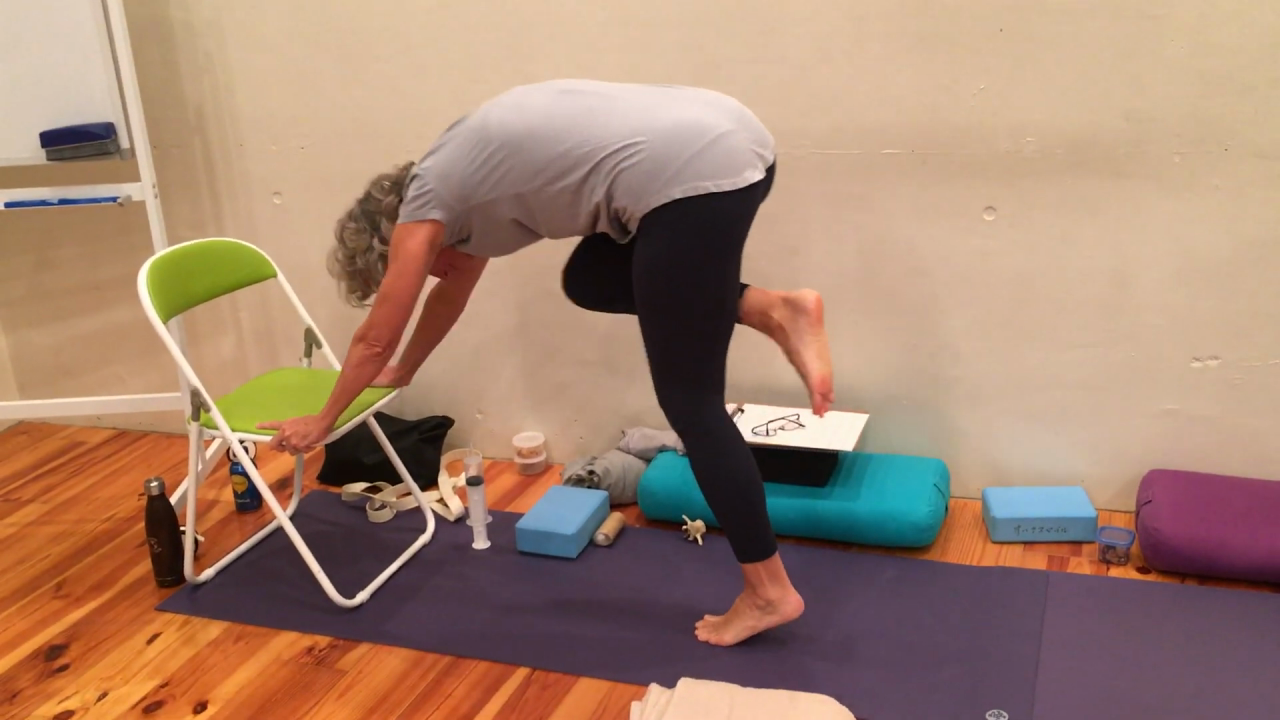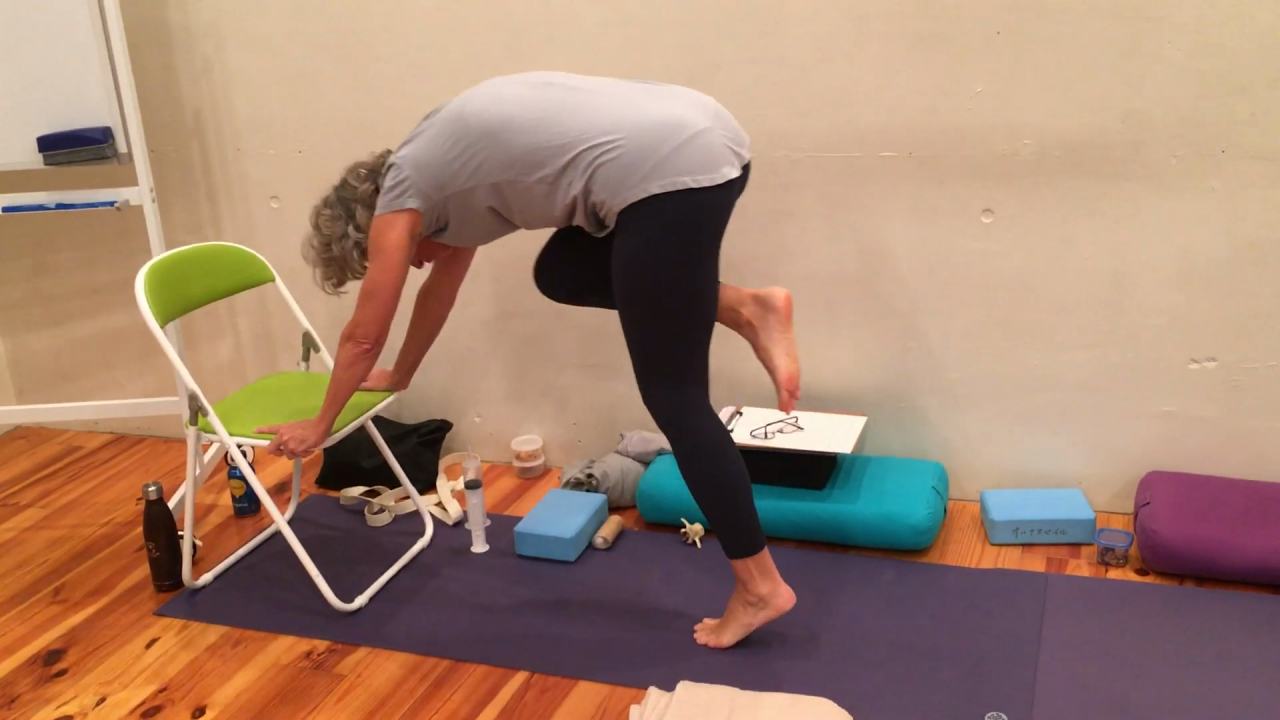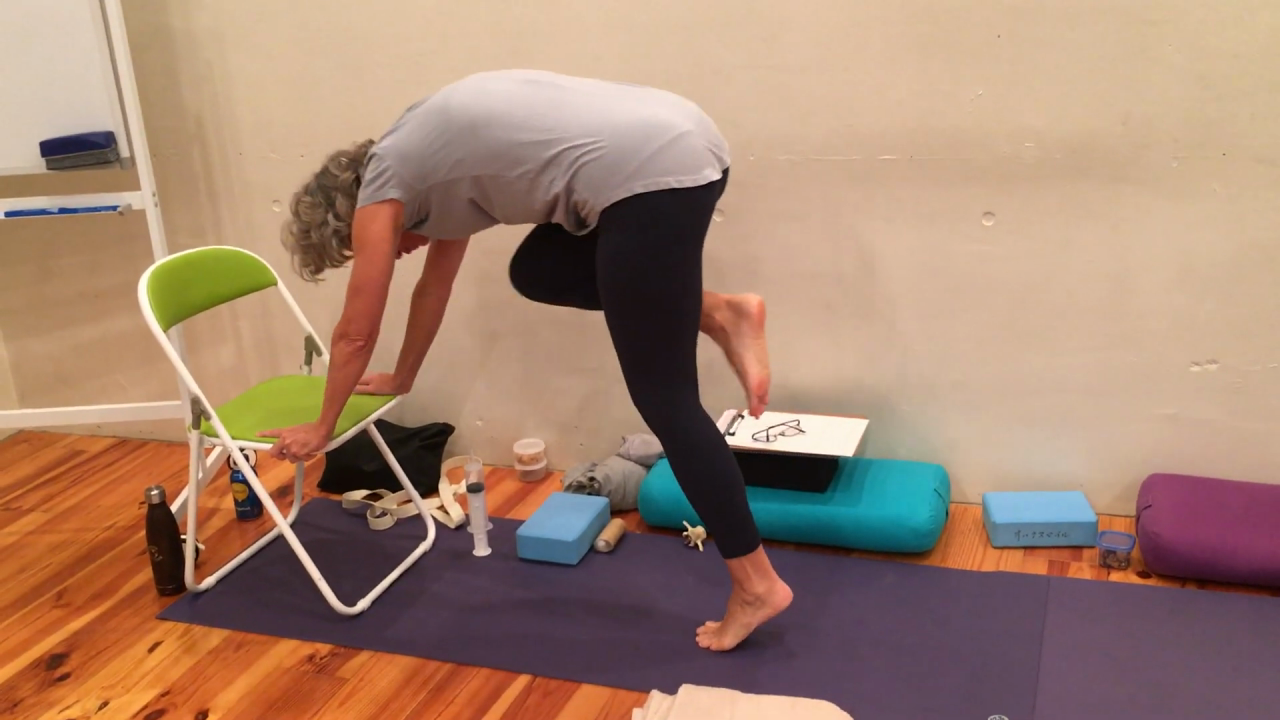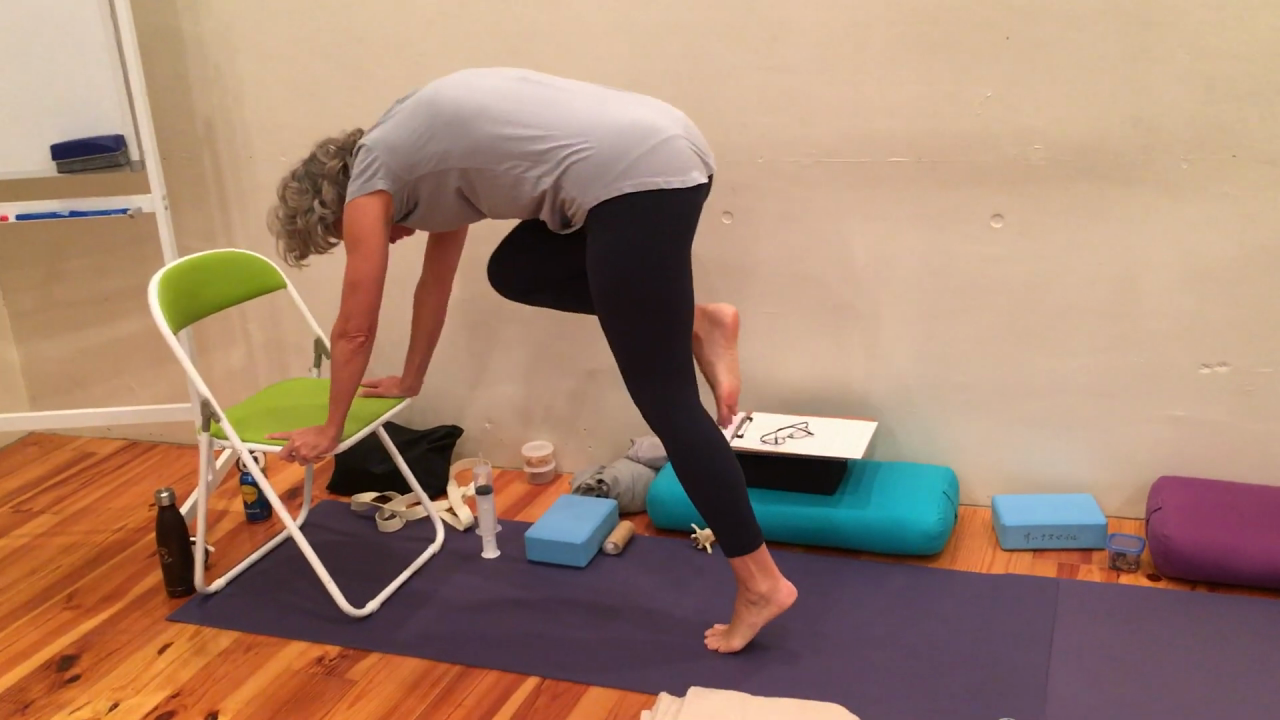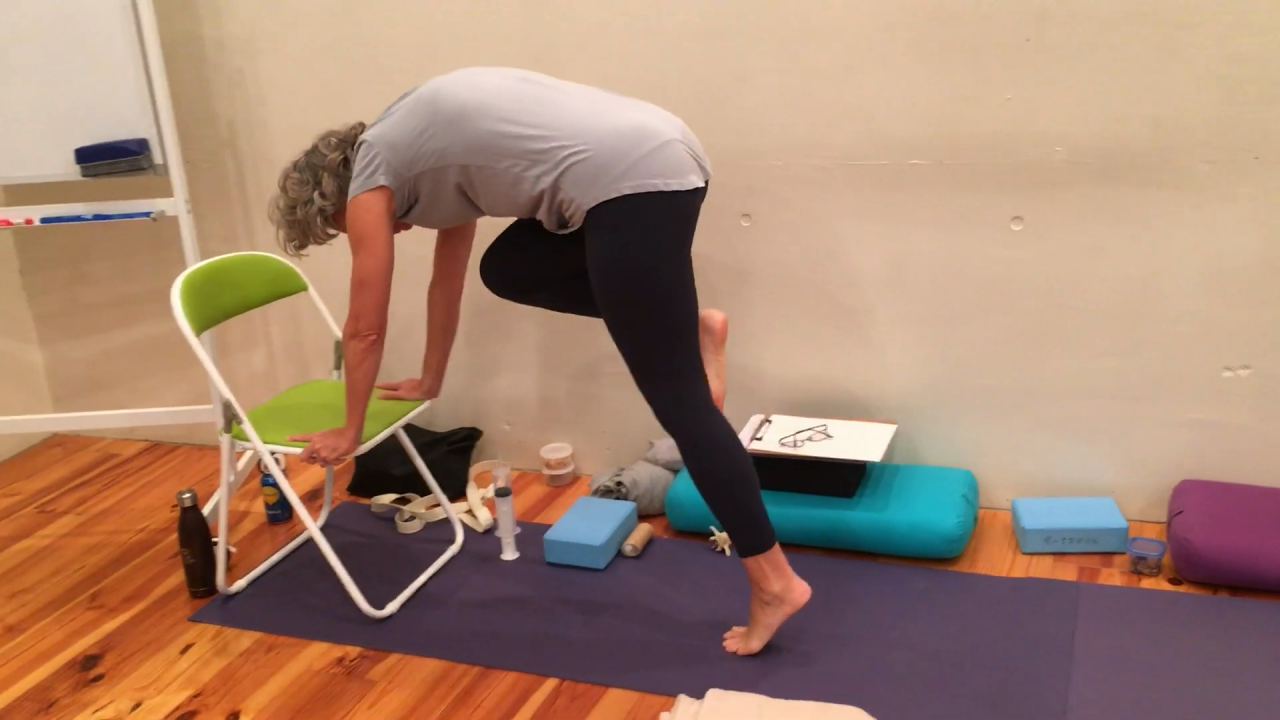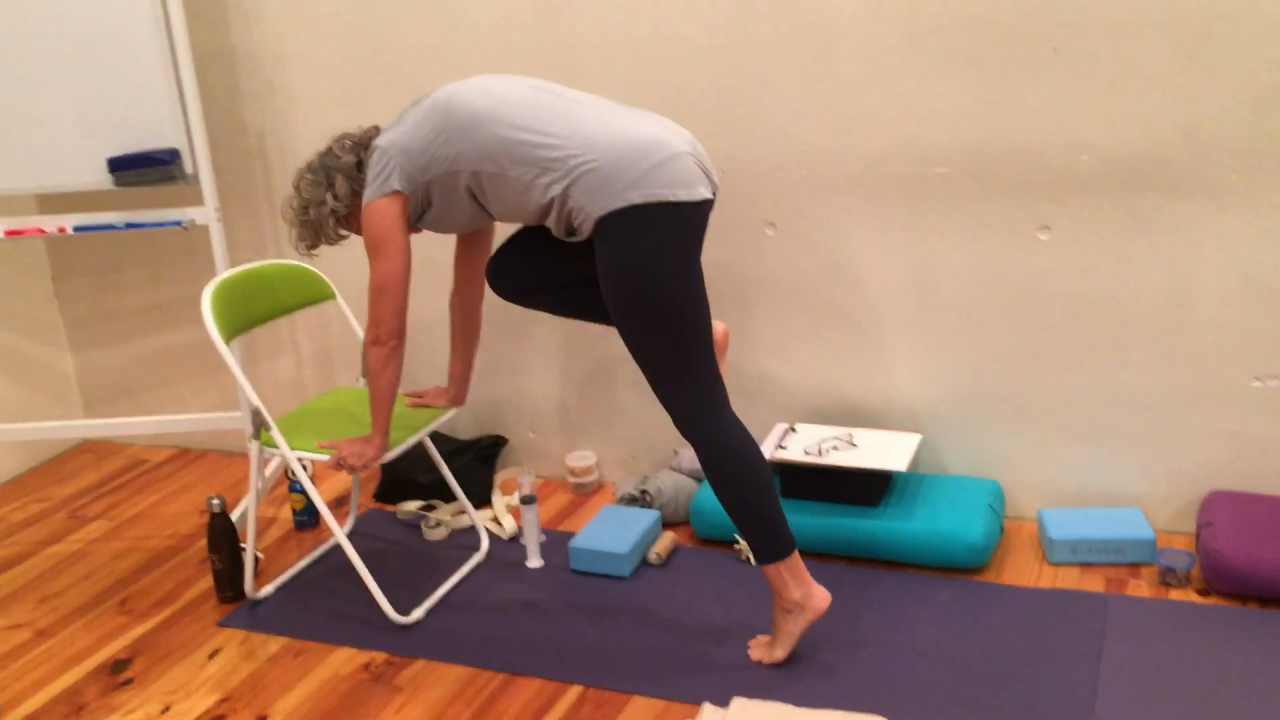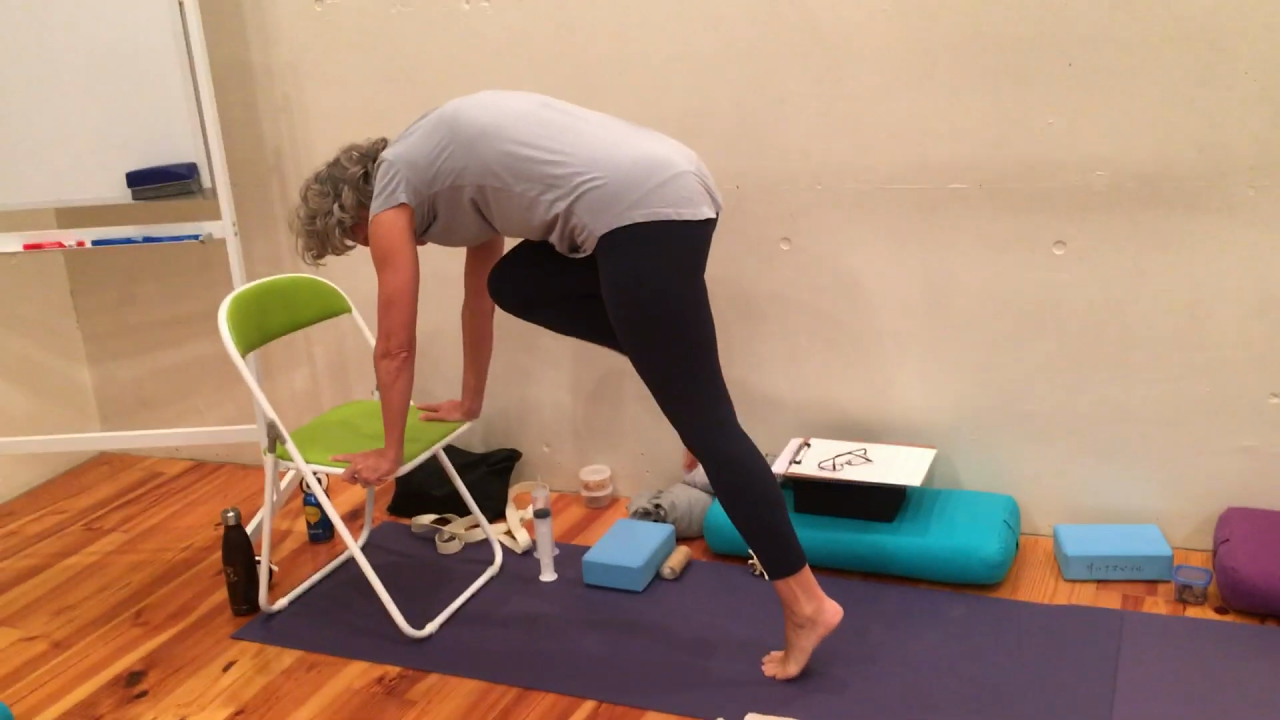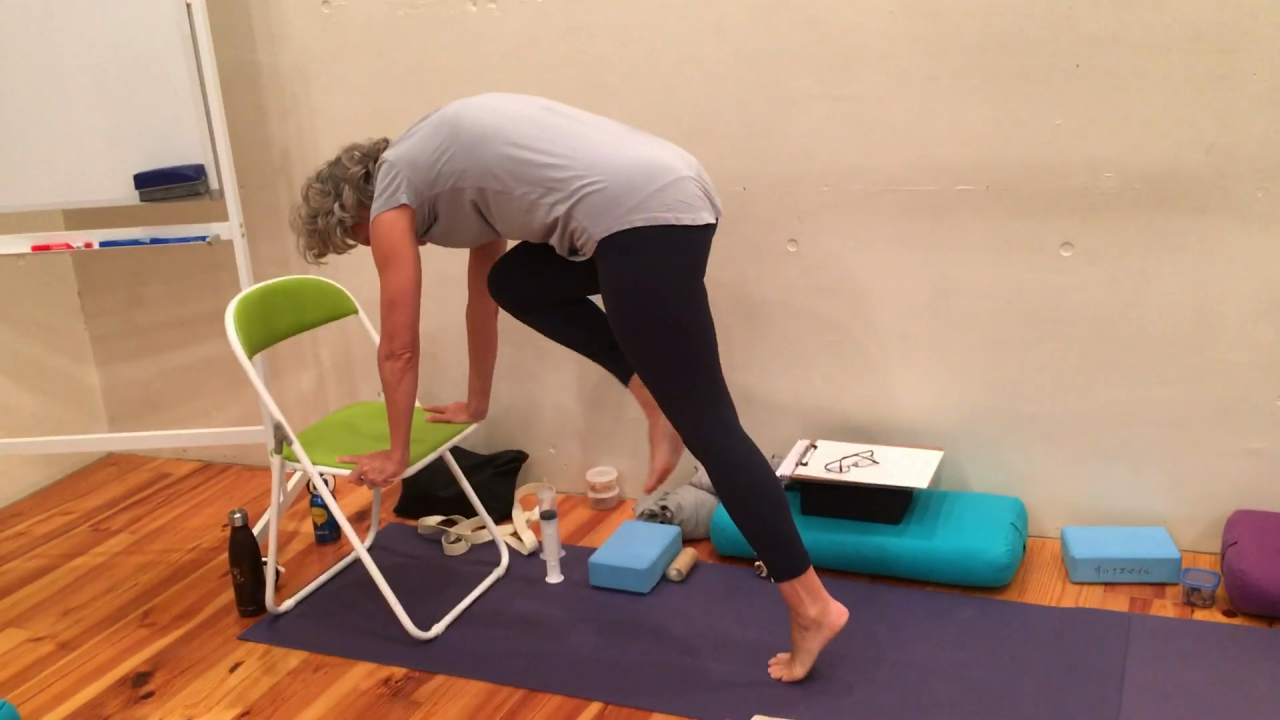
dt=0.2s
person 1, frame 1
left shoulder: (426, 202)
right shoulder: (462, 183)
left elbow: (375, 337)
right elbow: (452, 294)
left wrist: (322, 422)
right wrist: (401, 374)
left hip: (690, 175)
right hip: (728, 138)
left knee: (688, 401)
right knee: (589, 282)
left ankle: (768, 591)
right ankle: (772, 310)
person 1, frame 2
left shoulder: (400, 196)
right shoulder: (439, 174)
left elbow: (364, 336)
right elbow: (441, 287)
left wrist: (320, 425)
right wrist: (399, 376)
left hip: (668, 171)
right hip: (703, 137)
left knee: (674, 400)
right knee: (561, 275)
left ankle: (759, 587)
right ankle: (742, 307)
person 1, frame 3
left shoulder: (381, 188)
right shoulder: (426, 166)
left elbow: (355, 333)
right elbow: (435, 285)
left wrist: (321, 428)
right wrist: (401, 378)
left hip: (649, 172)
right hip: (681, 140)
left knee: (662, 397)
right knee: (536, 274)
left ankle: (756, 586)
right ankle: (717, 313)
person 1, frame 4
left shoulder: (368, 178)
right shoulder: (416, 157)
left elbow: (354, 330)
right elbow: (436, 281)
left wrist: (330, 430)
right wrist: (410, 380)
left hip: (633, 176)
right hip: (664, 146)
left knee: (663, 400)
right knee: (514, 273)
left ankle: (760, 584)
right ankle: (694, 322)
person 1, frame 5
left shoulder: (370, 176)
right shoulder: (420, 150)
left elbow: (364, 329)
right elbow: (447, 280)
left wrist: (349, 432)
right wrist: (429, 382)
left hip: (630, 180)
right hip: (659, 152)
left knee: (676, 399)
right knee: (506, 271)
left ankle: (774, 583)
right ankle: (685, 325)
person 1, frame 6
left shoulder: (384, 183)
right shoulder: (433, 153)
left elbow: (385, 334)
right elbow: (468, 284)
left wrist: (376, 439)
right wrist: (455, 388)
left hip: (639, 192)
right hip: (667, 164)
left knee: (694, 407)
right knee: (510, 273)
left ankle: (795, 590)
right ankle: (689, 333)
person 1, frame 7
left shoulder: (390, 197)
right shoulder: (441, 165)
left elbow: (395, 347)
right elbow: (478, 297)
left wrist: (390, 452)
right wrist: (470, 402)
left hip: (641, 210)
right hip: (671, 182)
left knee: (701, 421)
right knee: (512, 284)
left ankle: (807, 605)
right ankle: (685, 356)
person 1, frame 8
left shoulder: (391, 197)
right shoulder: (440, 164)
left elbow: (398, 348)
right elbow: (482, 299)
left wrist: (395, 454)
right wrist: (476, 404)
left hip: (640, 215)
right hip: (672, 186)
left knee: (704, 425)
right knee: (512, 283)
left ankle: (813, 607)
right ankle: (659, 393)
